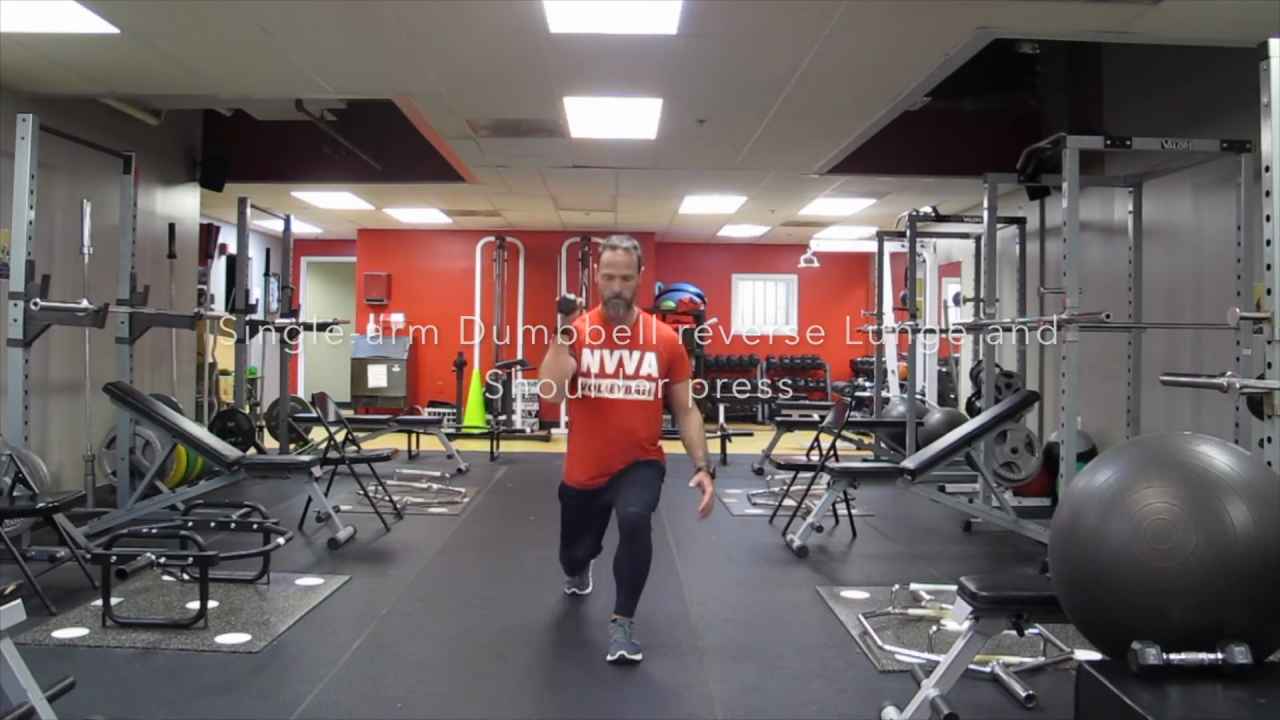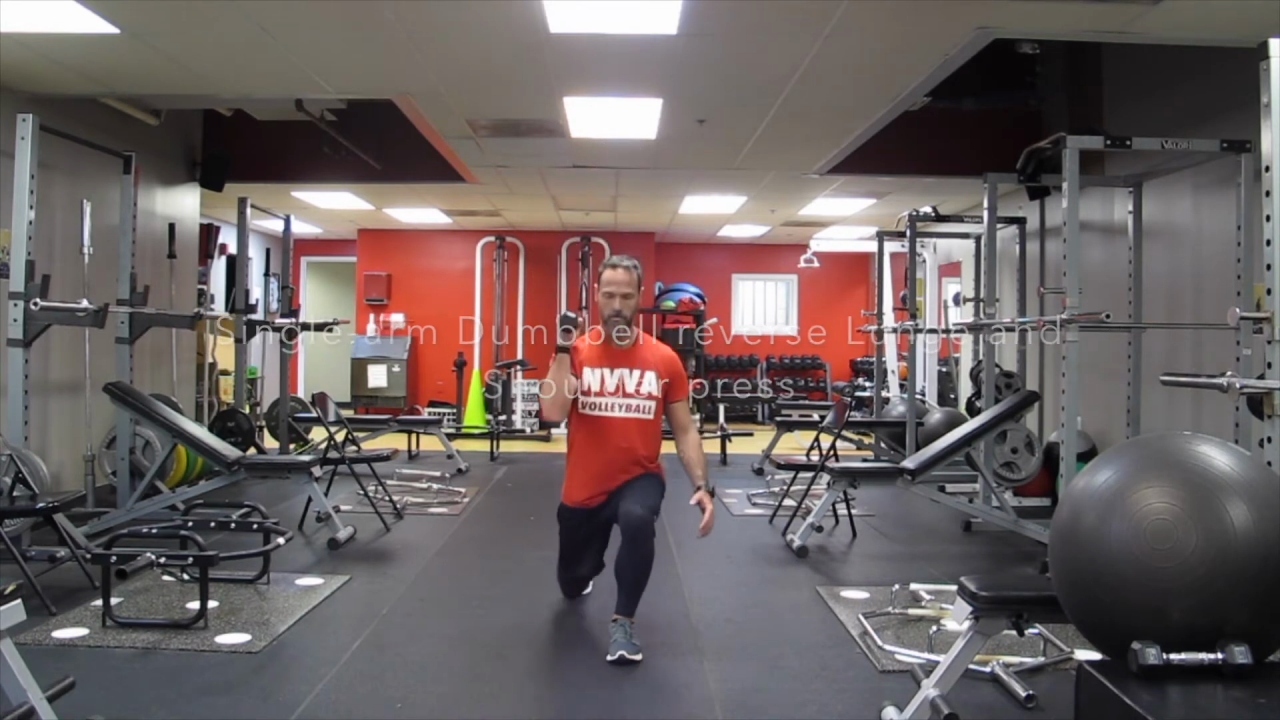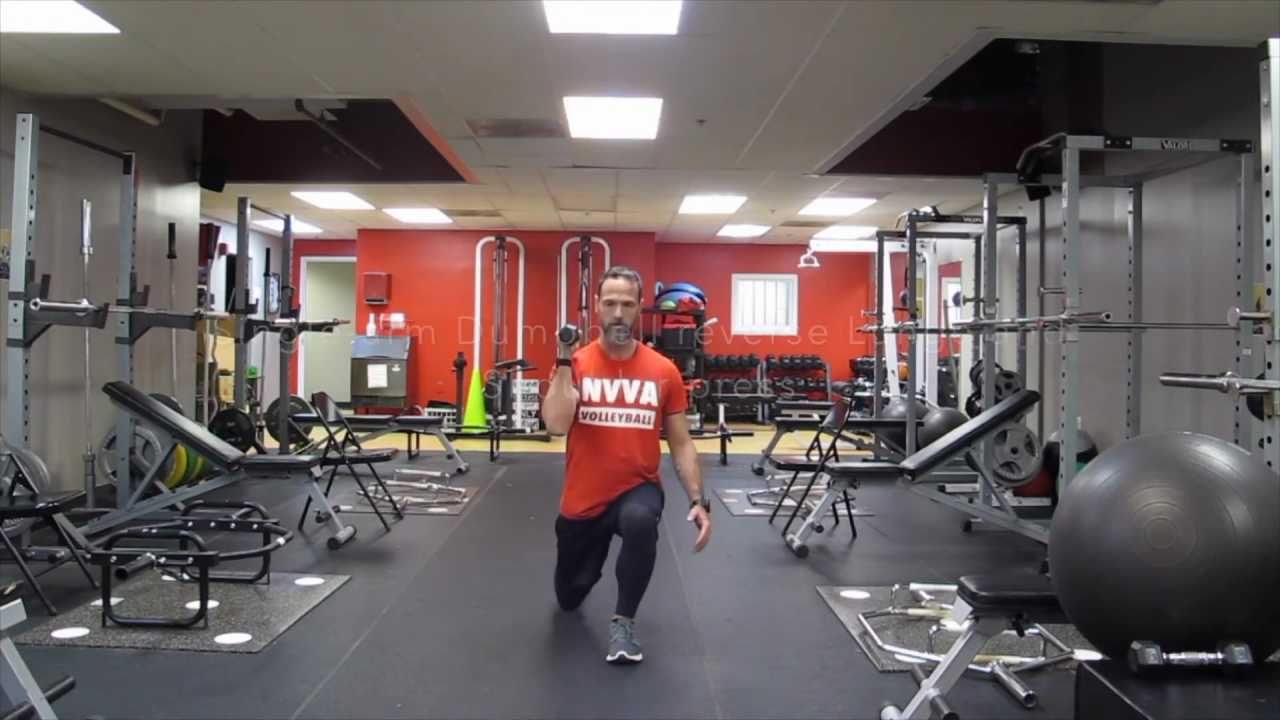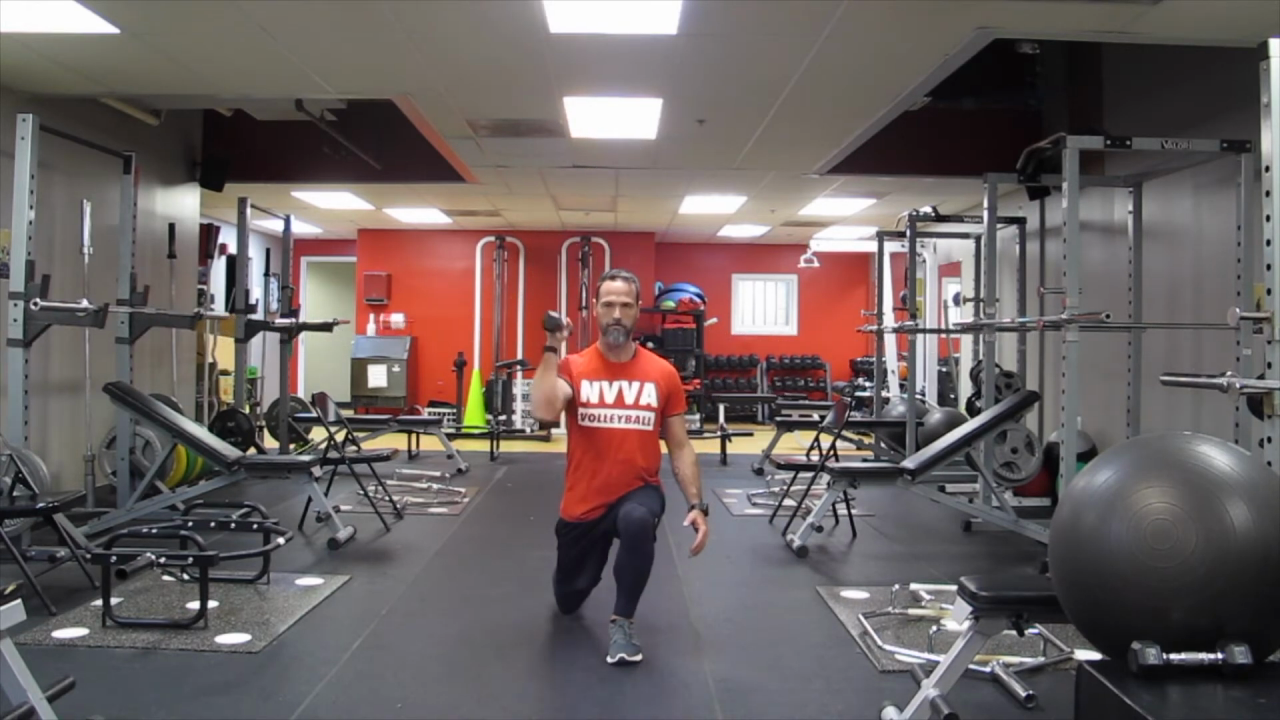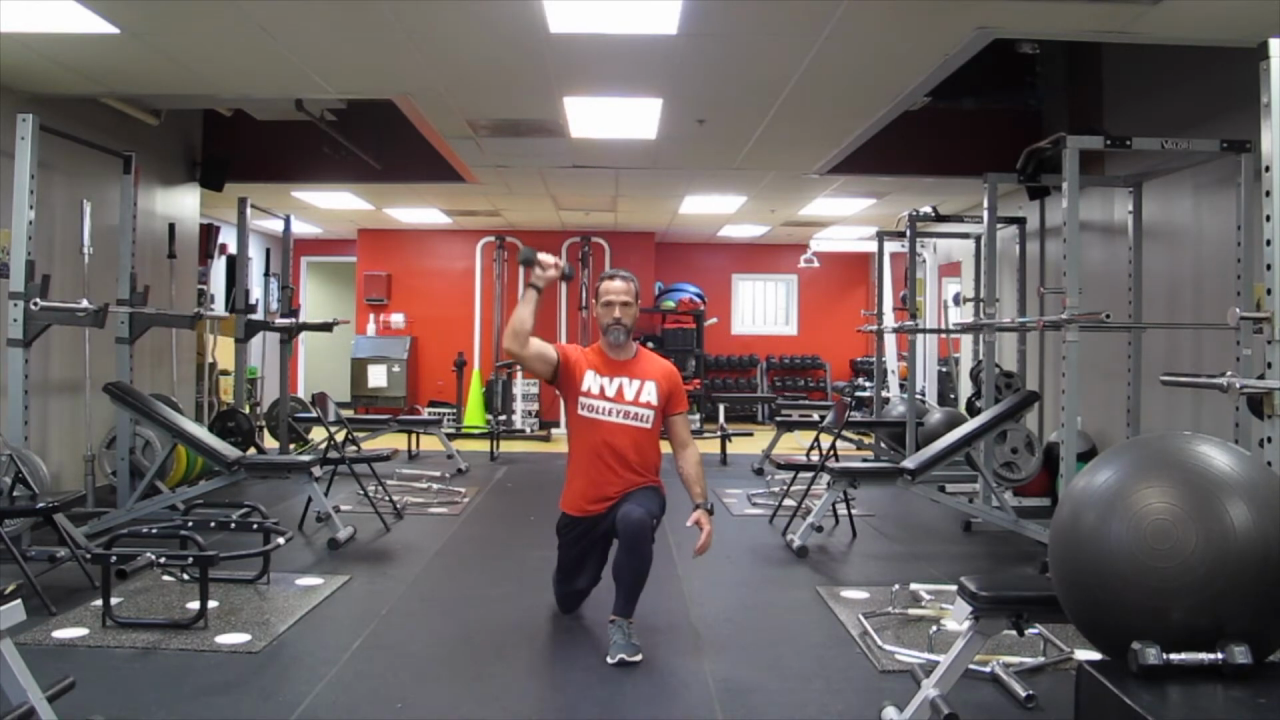
dt=0.2s
person 1, frame 1
left shoulder: (665, 339)
right shoulder: (575, 331)
left elbow: (686, 409)
right elbow: (550, 391)
left wrist: (703, 467)
right wrist: (565, 330)
left hip: (640, 463)
right hip: (584, 470)
left knee: (634, 521)
right knee: (572, 554)
left ankle: (622, 622)
right ankle: (581, 566)
person 1, frame 2
left shoulder: (664, 359)
right shoulder: (575, 351)
left elbow: (684, 430)
right elbow: (553, 412)
left wrist: (701, 486)
right wrist: (564, 349)
left hip: (640, 477)
right hip: (584, 488)
left knee: (637, 521)
right knee: (572, 583)
left ankle: (623, 622)
right ankle: (585, 571)
person 1, frame 3
left shoulder: (663, 370)
right shoulder: (575, 364)
left elbow: (681, 443)
right elbow: (556, 425)
left wrist: (698, 501)
right wrist: (564, 361)
left hip: (639, 488)
right hip: (583, 500)
left knee: (639, 521)
right knee: (569, 597)
left ankle: (623, 622)
right ankle: (588, 571)
person 1, frame 4
left shoulder: (663, 374)
right shoulder: (573, 367)
left elbow: (680, 447)
right elbow: (543, 413)
left wrist: (696, 505)
right wrist: (552, 349)
left hip: (639, 491)
right hip: (583, 502)
left knee: (637, 522)
right knee: (568, 601)
left ankle: (622, 623)
right ankle: (592, 569)
person 1, frame 5
left shoulder: (664, 373)
right shoulder: (573, 361)
left elbow: (684, 447)
right elbow: (514, 347)
left wrist: (701, 505)
right wrist: (535, 285)
left hip: (640, 492)
right hip: (582, 504)
left knee: (634, 523)
right knee: (567, 601)
left ankle: (621, 623)
right ankle: (590, 570)
